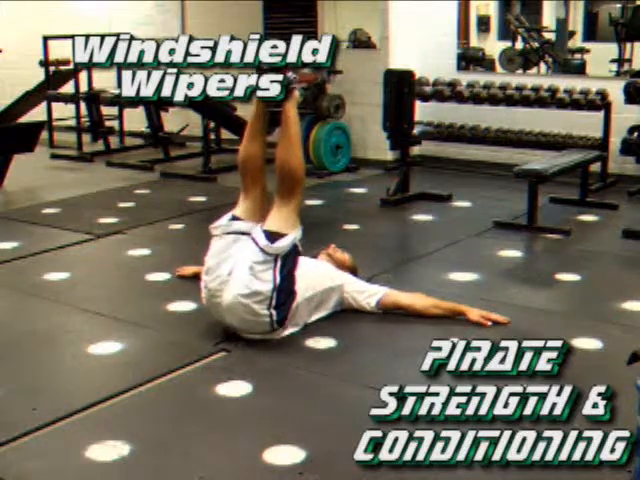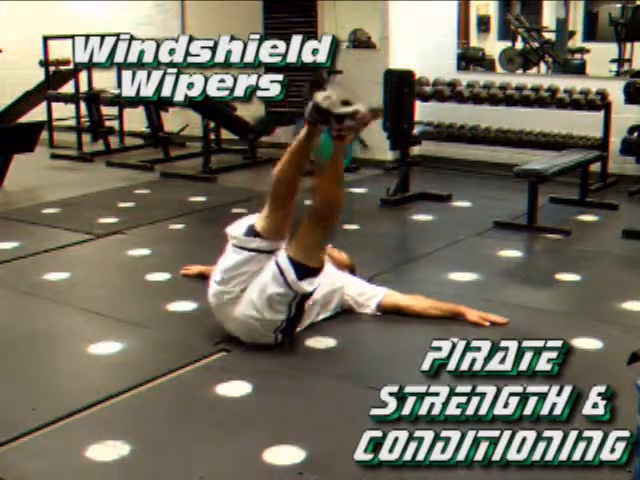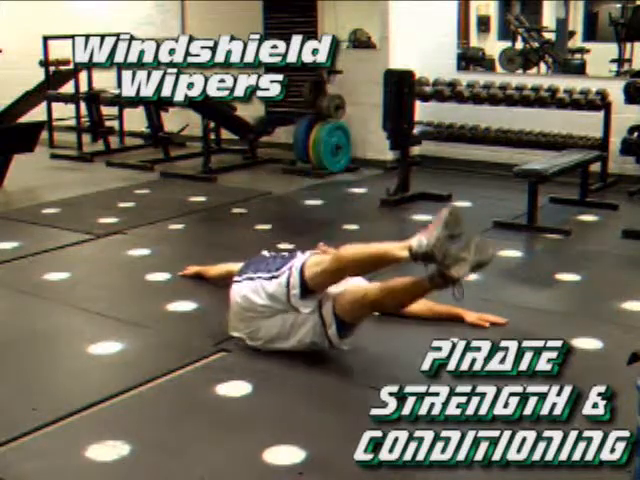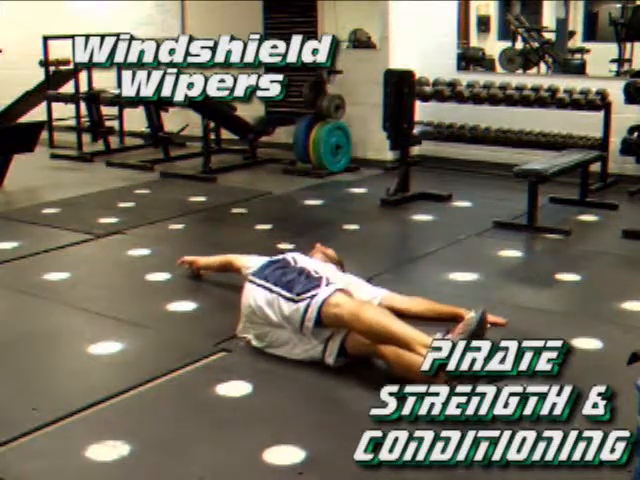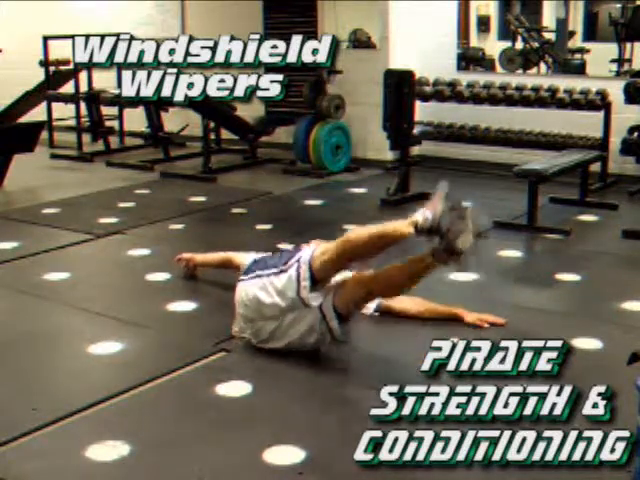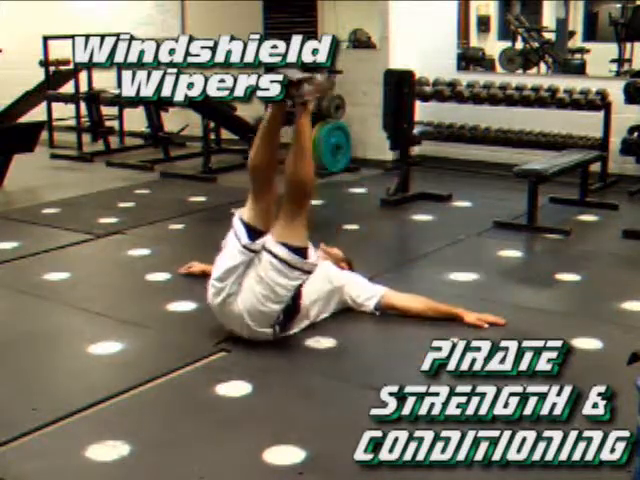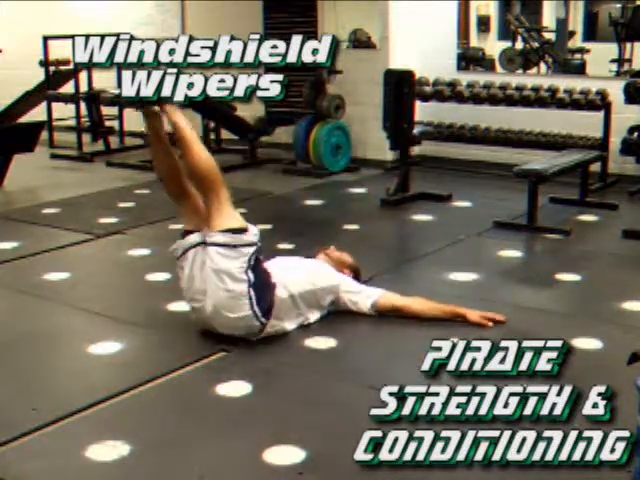
dt=0.7s
person 1, frame 1
left shoulder: (342, 283)
right shoulder: (298, 267)
left elbow: (406, 300)
left wrist: (465, 310)
left hip: (255, 306)
right hip: (221, 289)
left knee: (288, 191)
right knee: (253, 187)
right ankle: (265, 97)
person 1, frame 2
left shoulder: (344, 283)
right shoulder: (292, 267)
left elbow: (406, 302)
left wrist: (462, 311)
right wrist: (209, 269)
left hip: (261, 321)
right hip: (228, 294)
left knee: (320, 221)
right knee: (279, 207)
right ankle: (313, 126)
person 1, frame 3
left shoulder: (347, 284)
left elbow: (406, 302)
right elbow: (231, 267)
left wrist: (461, 313)
right wrist: (203, 270)
left knee: (376, 294)
right knee: (338, 261)
left ankle: (442, 275)
right ankle: (416, 247)
person 1, frame 4
left shoulder: (350, 283)
right shoulder: (287, 263)
left elbow: (405, 304)
right elbow: (233, 260)
left wrist: (460, 313)
left hip: (300, 336)
left knee: (382, 345)
right knee: (347, 308)
right ankle: (435, 348)
person 1, frame 5
left shoulder: (344, 284)
right shoulder: (278, 264)
left elbow: (401, 303)
right elbow: (234, 258)
left wrist: (459, 312)
left hip: (291, 330)
right hip: (261, 298)
right knee: (343, 248)
right ankle: (418, 224)
person 1, frame 6
left shoulder: (342, 280)
right shoulder: (288, 260)
left elbow: (402, 301)
left wrist: (461, 314)
right wrist: (209, 267)
left hip: (259, 312)
right hip: (227, 293)
left knee: (295, 201)
right knee: (262, 190)
person 1, frame 7
left shoulder: (339, 284)
right shoulder: (296, 264)
left elbow: (401, 304)
left wrist: (461, 313)
right wrist: (196, 264)
left hip: (239, 307)
right hip: (208, 296)
left knee: (215, 190)
right knee: (187, 192)
